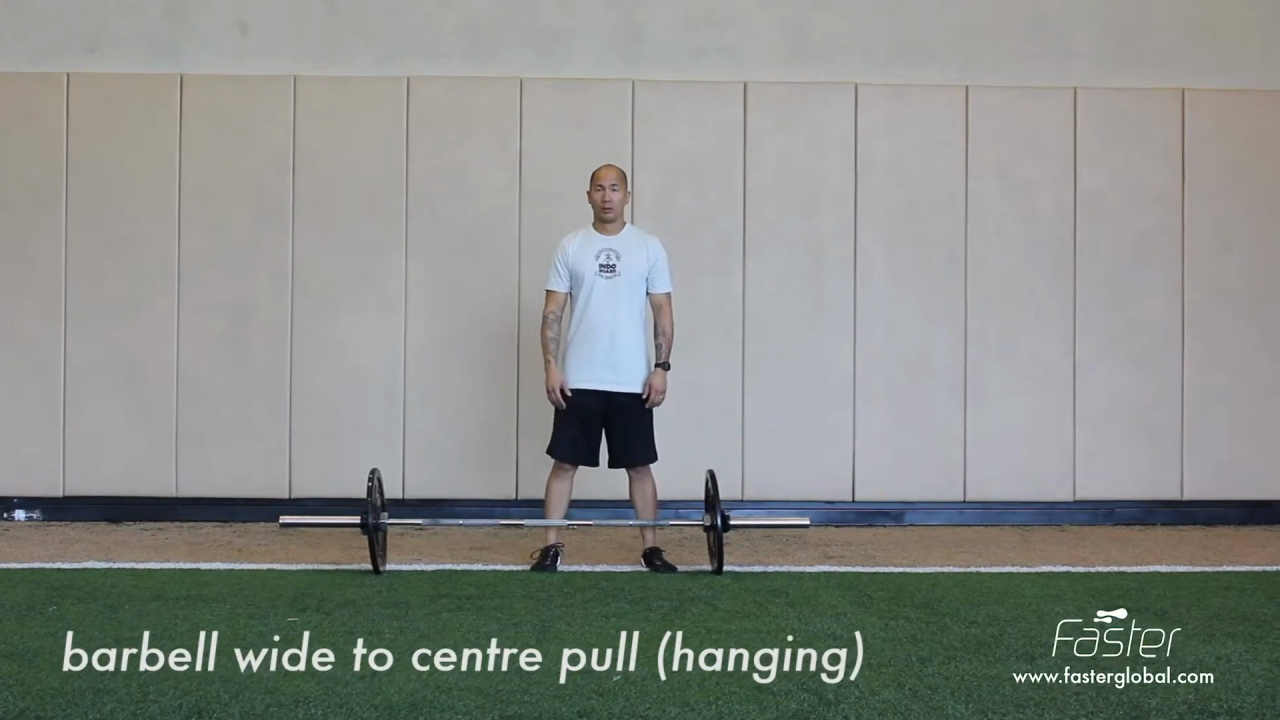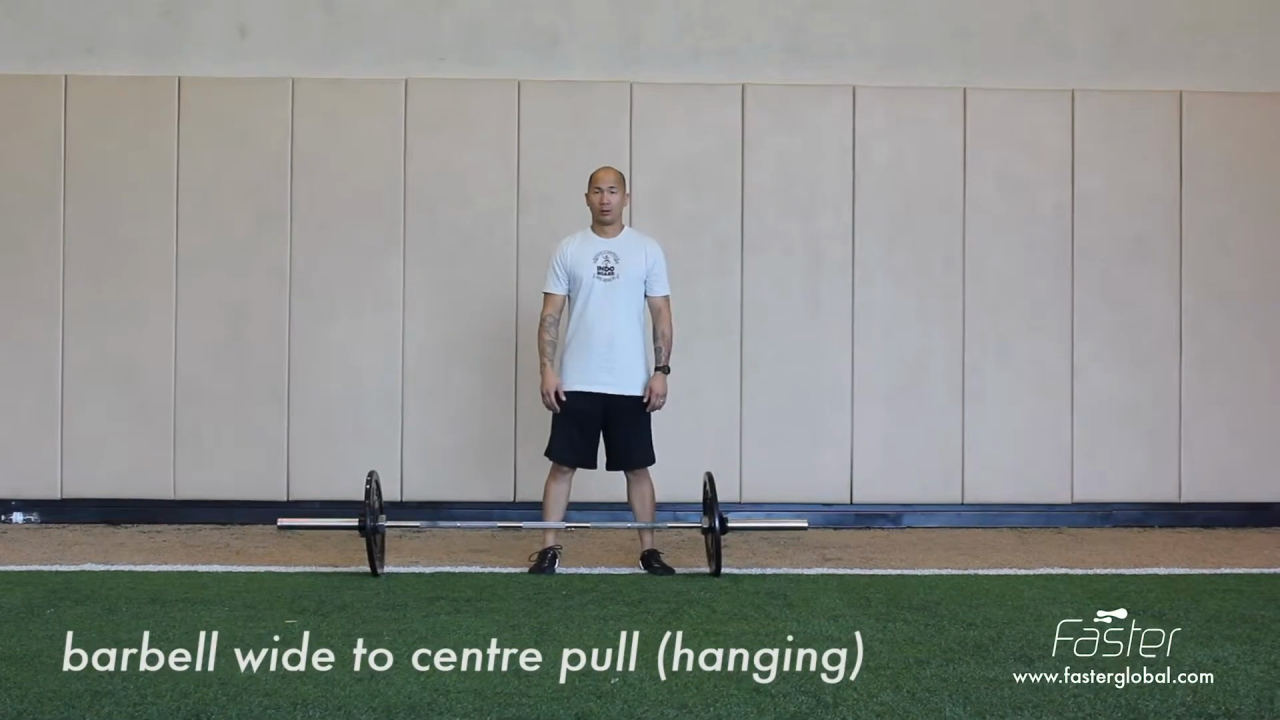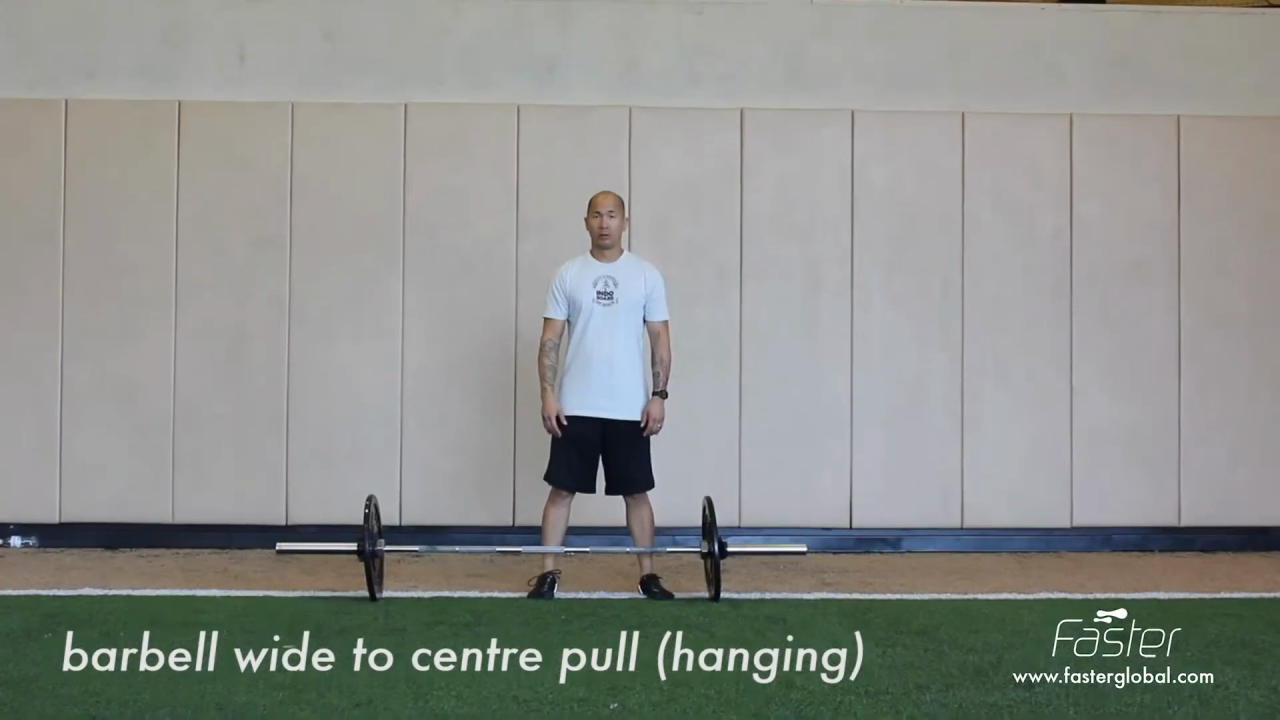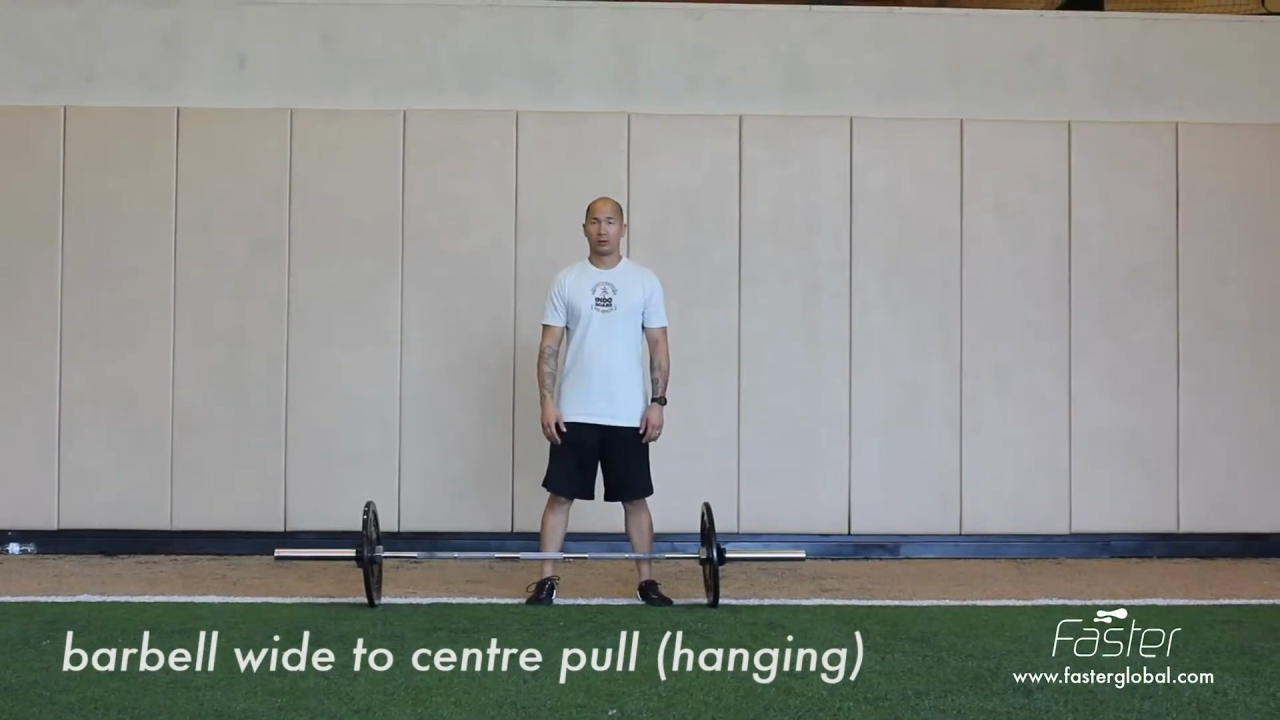
dt=0.3s
person 1, frame 1
left shoulder: (649, 247)
right shoulder: (570, 246)
left elbow: (662, 312)
right elbow: (553, 312)
left wrist: (661, 367)
right wrist: (551, 366)
left hip: (632, 381)
right hip: (579, 380)
left knee: (639, 465)
right knee: (564, 462)
left ankle: (650, 547)
right ankle: (551, 546)
person 1, frame 2
left shoulder: (647, 249)
right shoulder: (568, 249)
left elbow: (661, 314)
right elbow: (550, 314)
left wrist: (661, 371)
right wrist: (547, 369)
left hip: (630, 384)
right hip: (577, 382)
left knee: (637, 466)
right knee: (562, 464)
left ankle: (648, 549)
right ankle: (549, 548)
person 1, frame 3
left shoulder: (646, 274)
right shoulder: (568, 273)
left elbow: (660, 339)
right elbow: (550, 339)
left wrist: (658, 396)
right wrist: (547, 394)
left hip: (629, 408)
right hip: (576, 407)
left knee: (636, 491)
right knee: (561, 488)
left ankle: (647, 574)
right ankle: (548, 572)
person 1, frame 4
left shoulder: (645, 280)
right shoulder: (566, 280)
left elbow: (658, 345)
right elbow: (549, 346)
left wrist: (657, 402)
right wrist: (547, 402)
left hip: (628, 415)
right hip: (575, 414)
left knee: (635, 498)
right knee: (560, 495)
left ankle: (646, 580)
right ankle: (547, 578)
